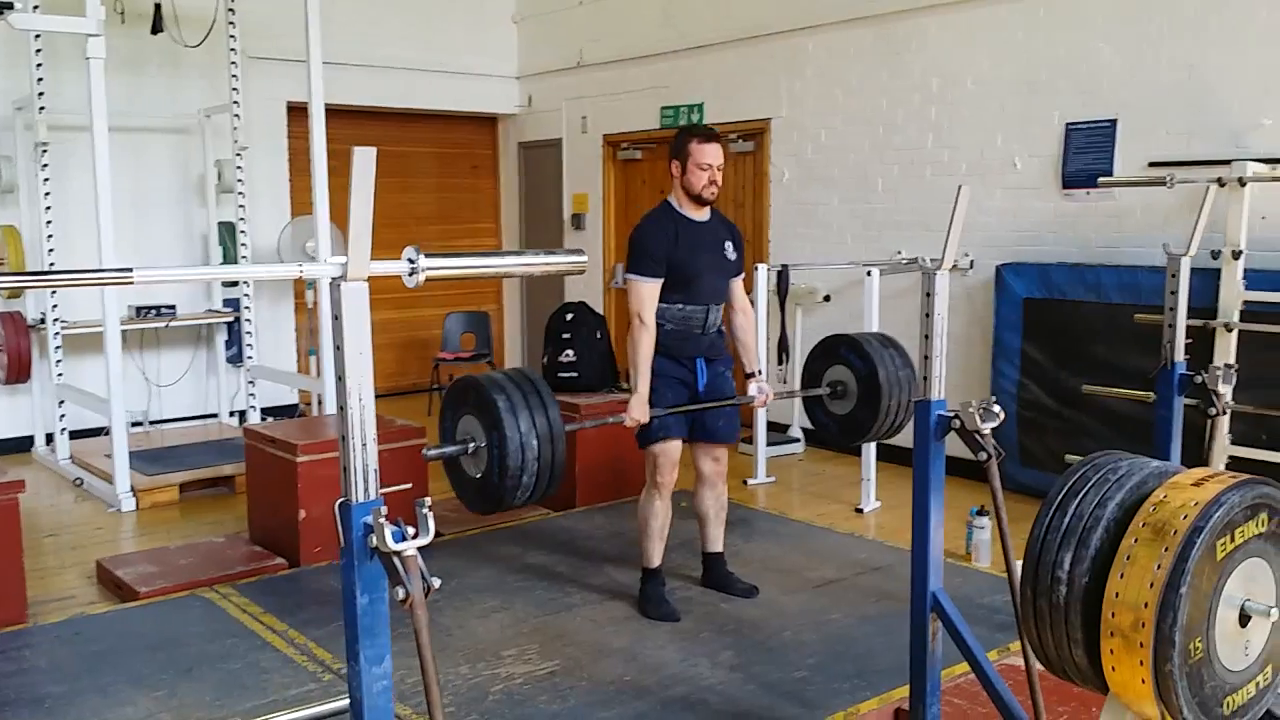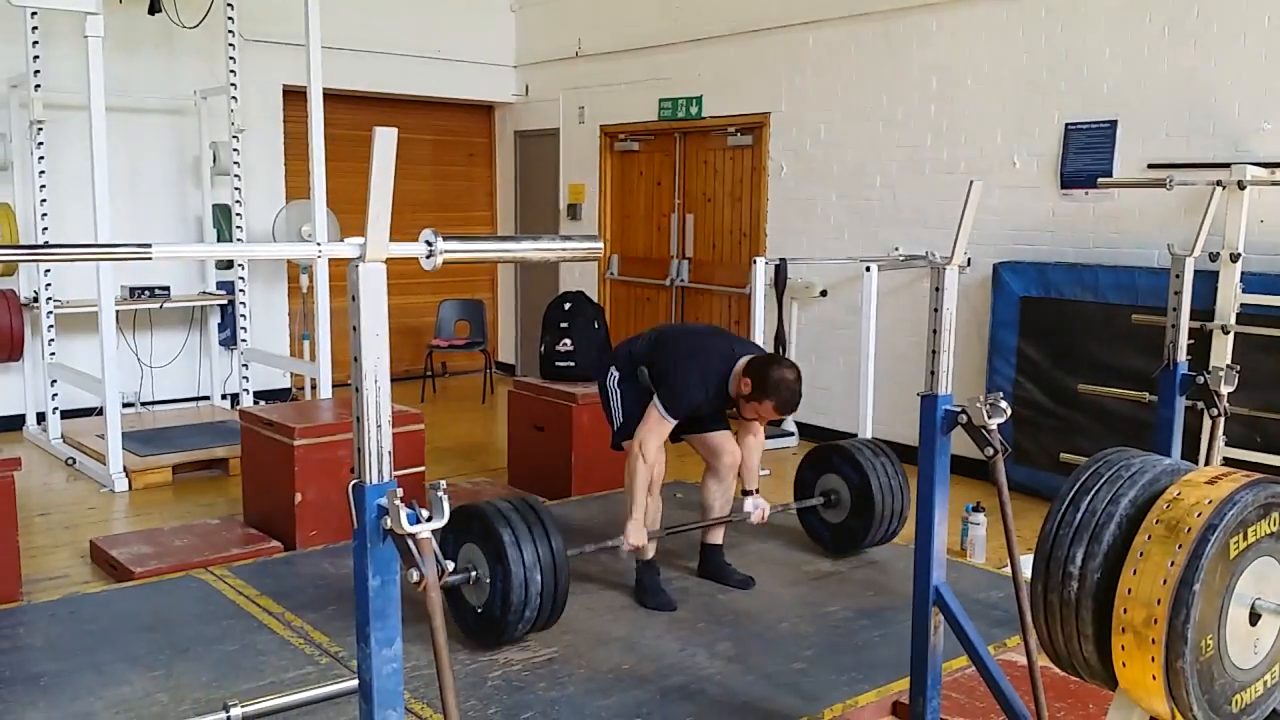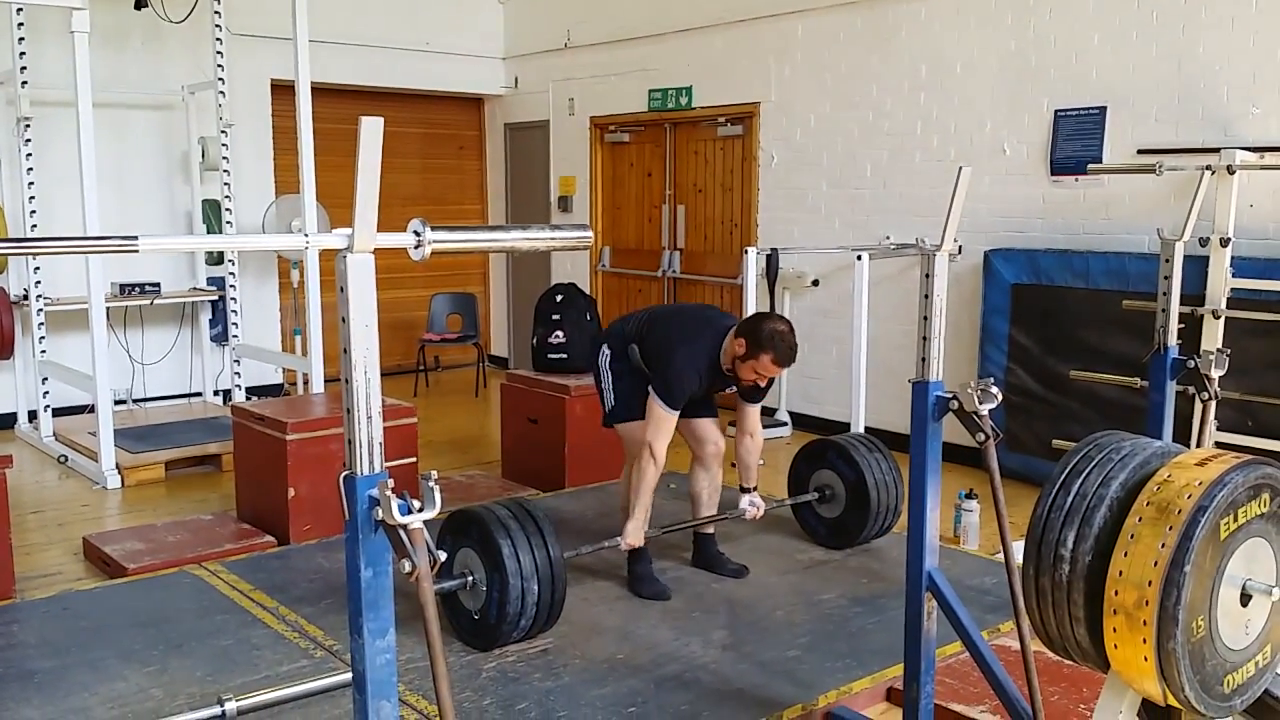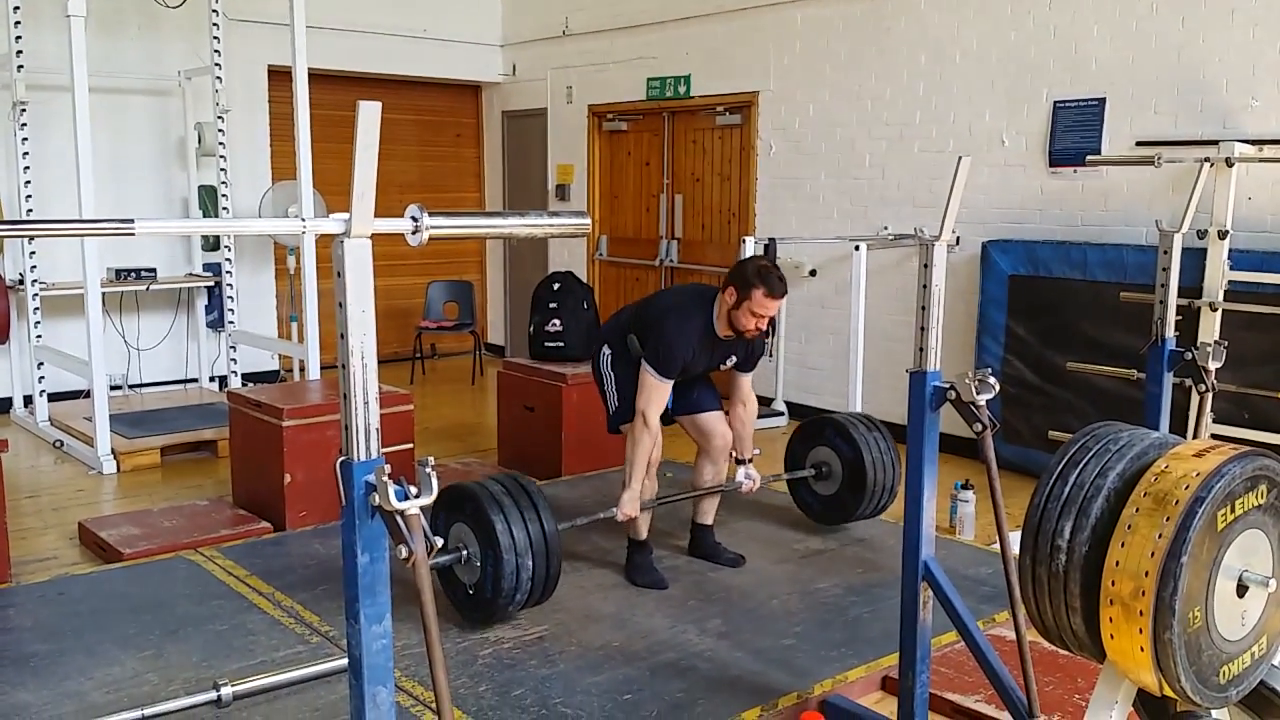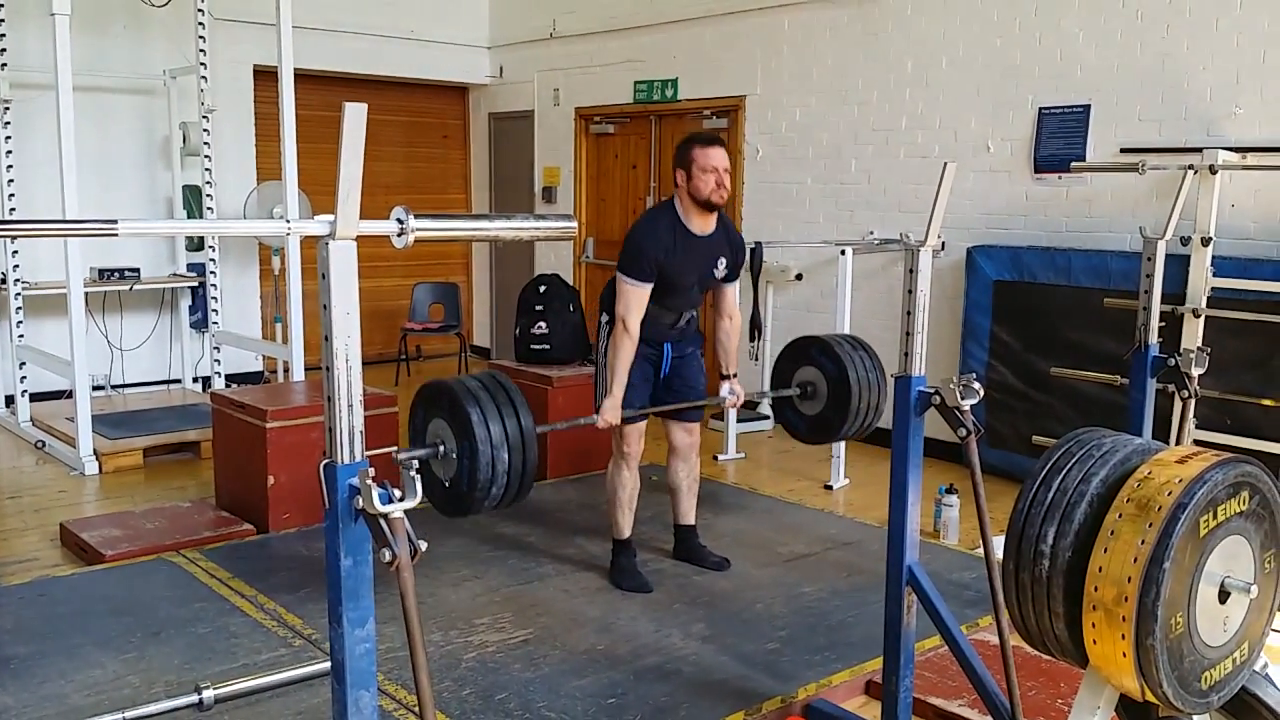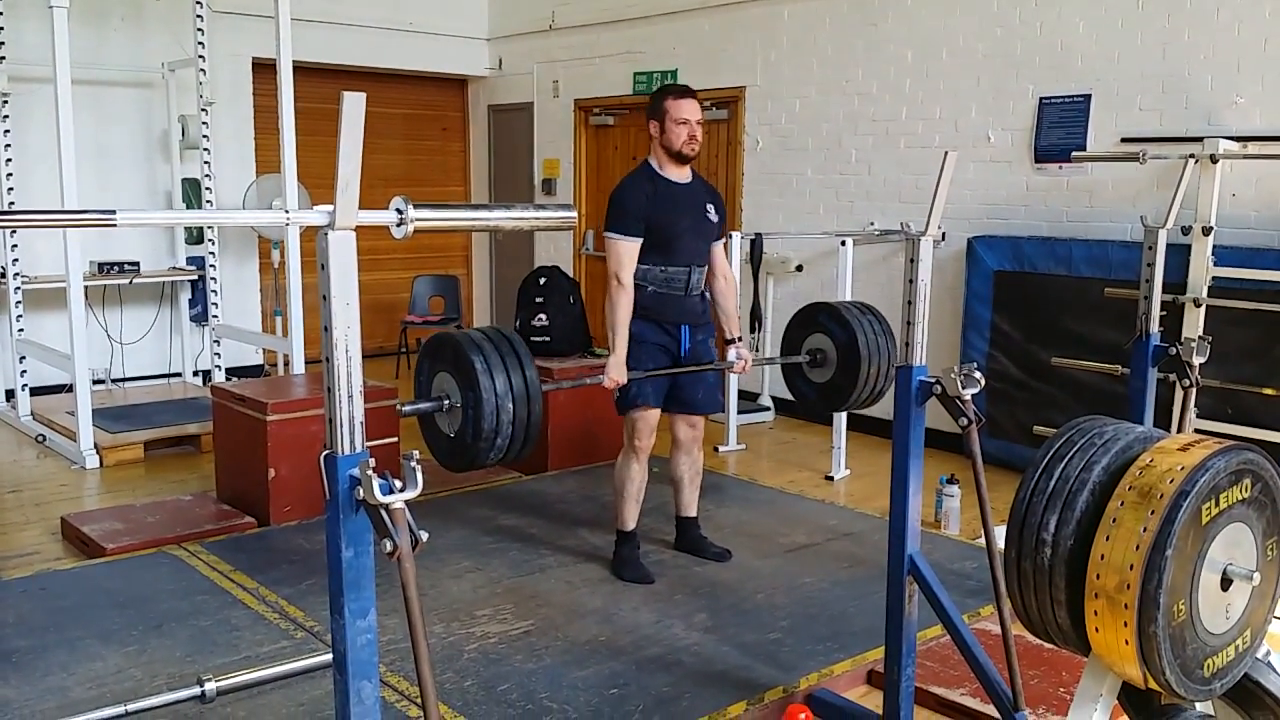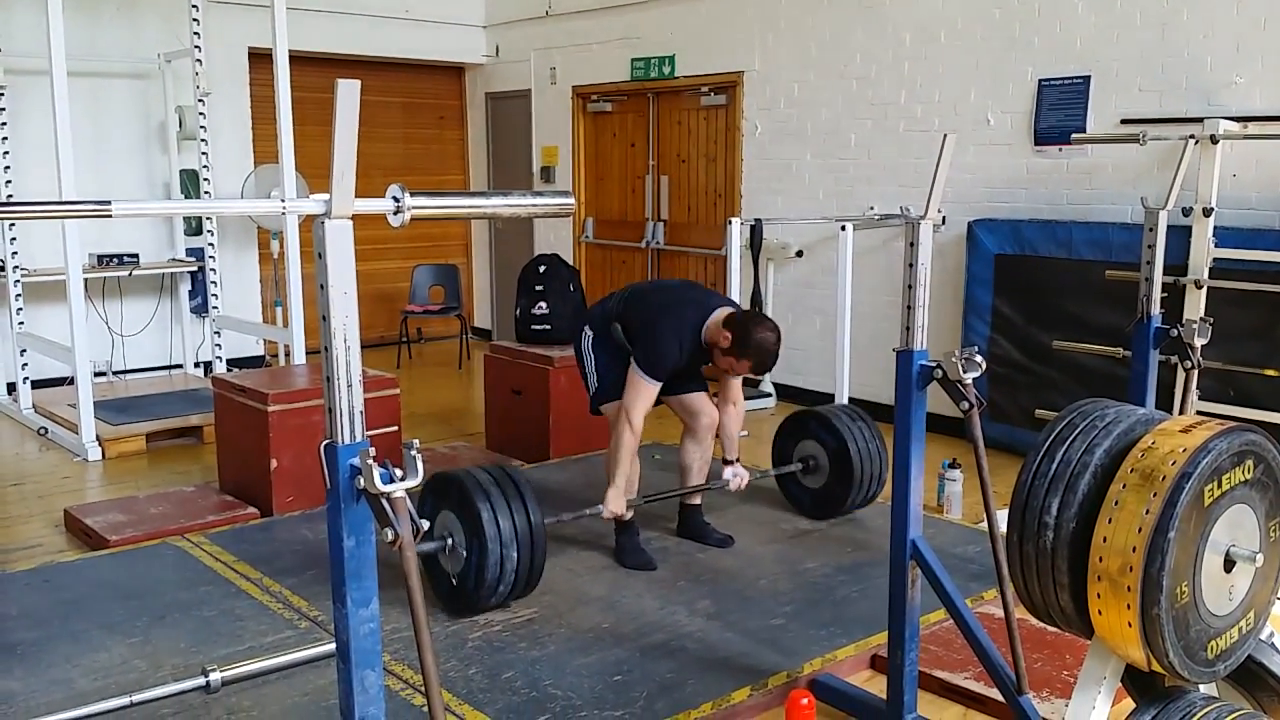
dt=0.7s
person 1, frame 1
left shoulder: (727, 232)
right shoulder: (655, 231)
left elbow: (739, 307)
right elbow: (642, 317)
left wrist: (754, 373)
right wrist: (639, 393)
left hip: (714, 362)
right hip: (664, 365)
left knee: (714, 469)
right knee: (664, 475)
left ankle: (714, 566)
right ankle: (651, 581)
person 1, frame 2
left shoulder: (762, 377)
right shoulder: (696, 383)
left elbow: (751, 435)
right elbow: (642, 447)
left wrist: (751, 493)
right wrist: (635, 521)
left hip: (673, 375)
right hip: (630, 377)
left knee: (727, 457)
right knee: (653, 469)
left ankle: (712, 557)
right ankle: (646, 572)
person 1, frame 3
left shoulder: (758, 361)
right shoulder: (686, 359)
left elbow: (749, 430)
right elbow: (654, 444)
left wrist: (749, 491)
right wrist: (634, 521)
right hip: (624, 359)
left knee: (711, 448)
right knee: (643, 454)
left ankle: (704, 545)
right ankle: (638, 560)
person 1, frame 4
left shoulder: (751, 337)
right shoulder: (680, 329)
left elbow: (743, 400)
right elbow: (648, 416)
left wrist: (745, 462)
right wrist: (631, 491)
right hip: (625, 358)
left knee: (719, 440)
right knee: (650, 451)
left ankle: (702, 537)
right ankle: (638, 552)
person 1, frame 5
left shoulder: (730, 240)
right shoulder: (652, 233)
left elbow: (727, 313)
right elbow: (628, 322)
left wrist: (730, 377)
right wrist: (613, 397)
left hip: (681, 338)
right hip: (631, 336)
left knee: (687, 440)
right knee: (629, 443)
left ankle: (686, 538)
right ankle: (623, 553)
person 1, frame 6
left shoulder: (708, 196)
right shoulder: (635, 192)
left elbow: (722, 273)
right elbow: (620, 278)
left wrist: (734, 339)
right wrist: (617, 353)
left hip: (696, 328)
right hip: (644, 329)
left knee: (690, 435)
right knee: (641, 439)
left ankle: (688, 531)
right ankle: (626, 545)
person 1, frame 7
left shoulder: (737, 328)
right shoulder: (671, 335)
left elbow: (731, 401)
right elbow: (632, 414)
left wrist: (731, 462)
right wrist: (616, 490)
left hip: (647, 341)
right hip: (605, 337)
left knee: (705, 417)
right knee: (630, 430)
left ankle: (690, 516)
right ankle: (626, 531)
